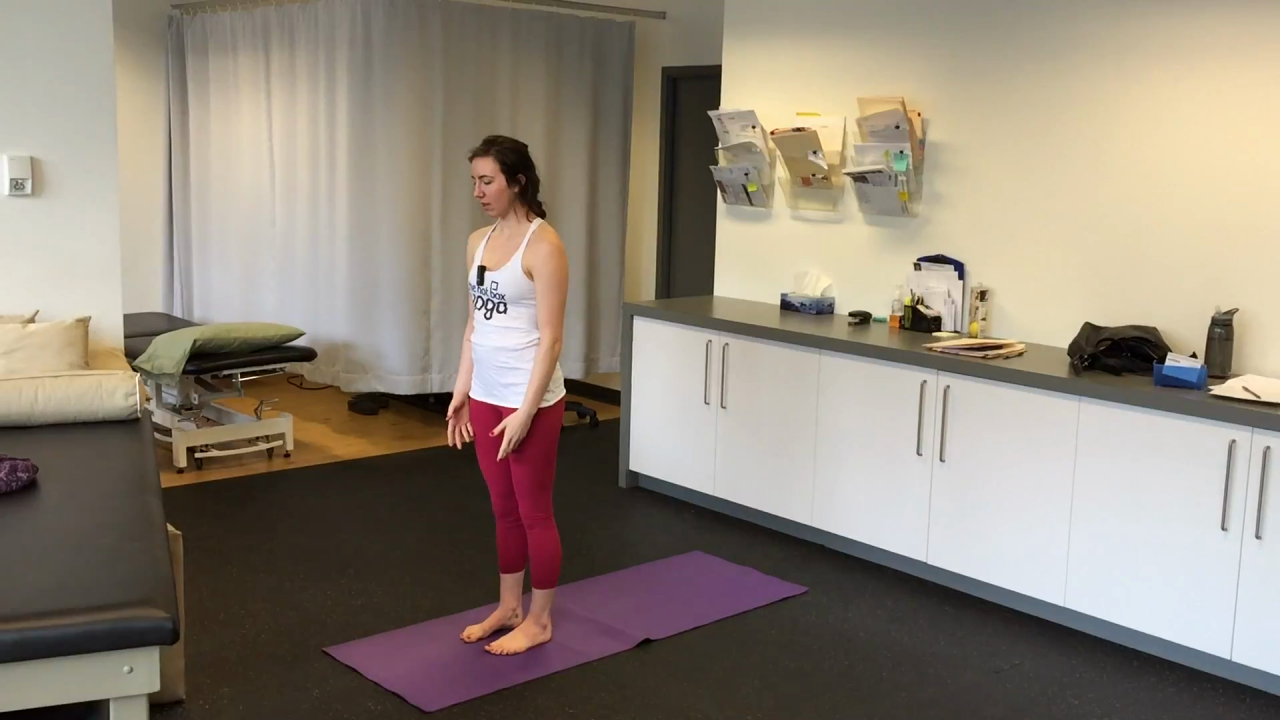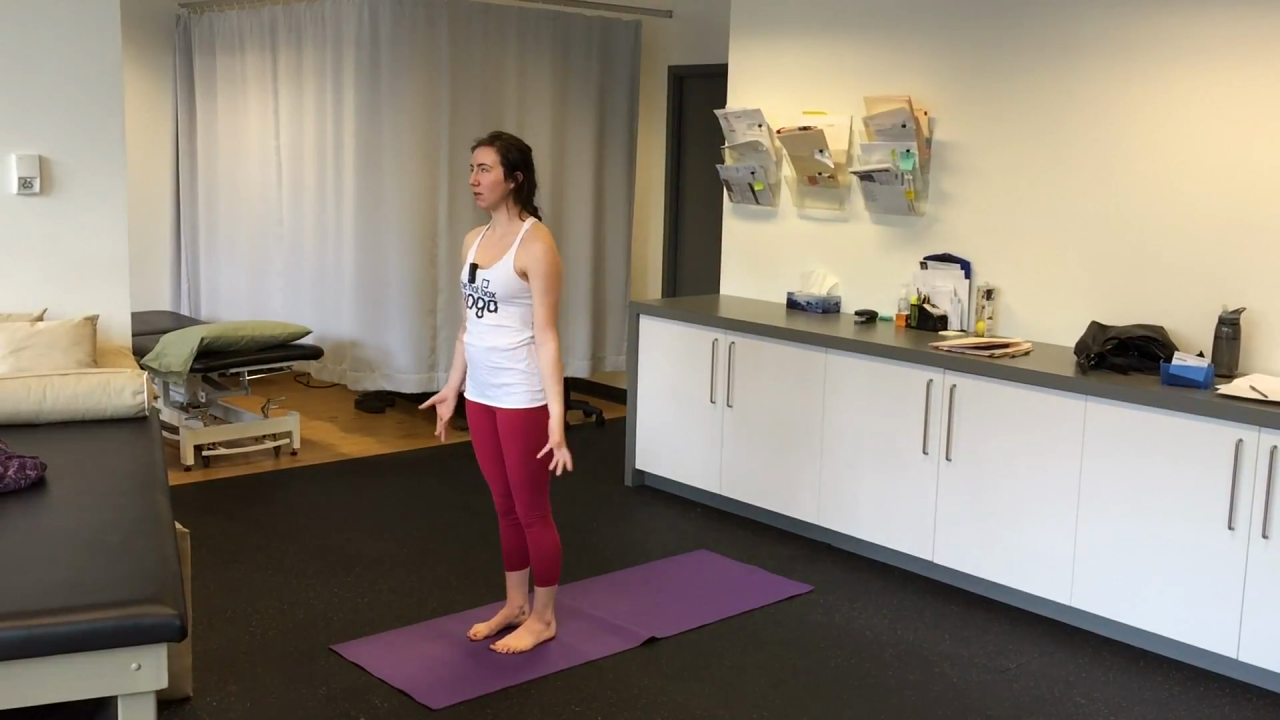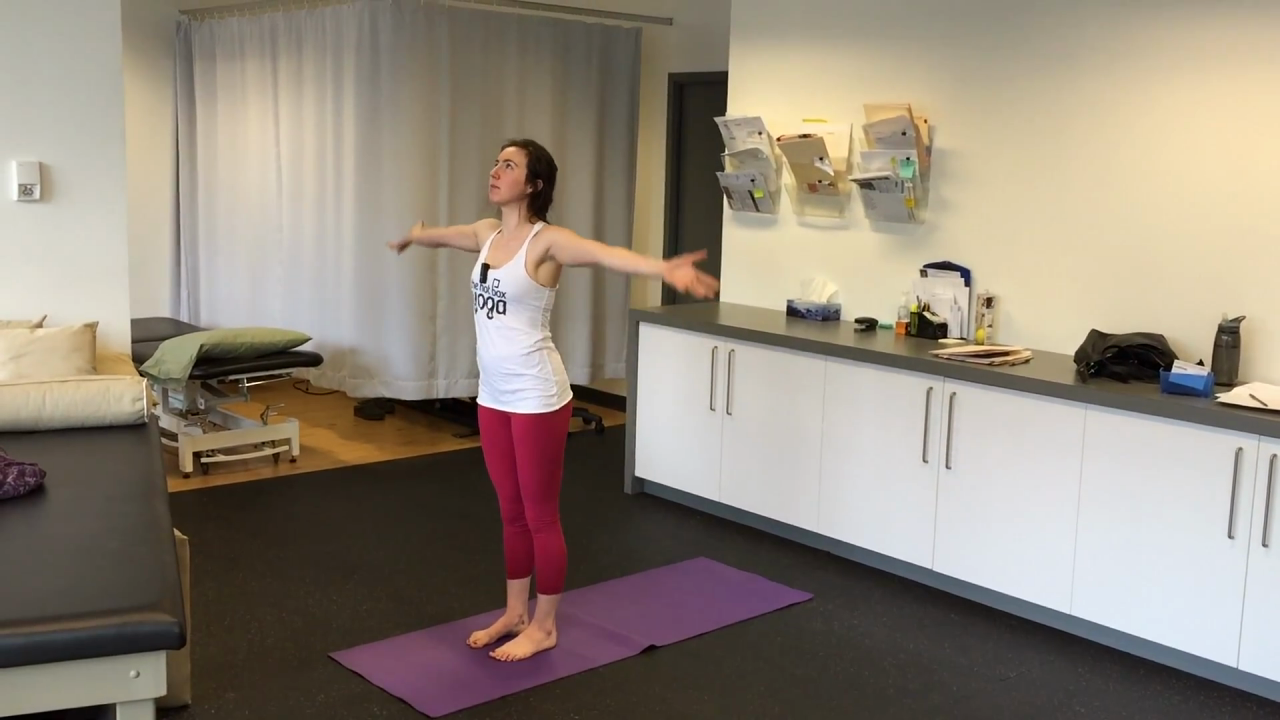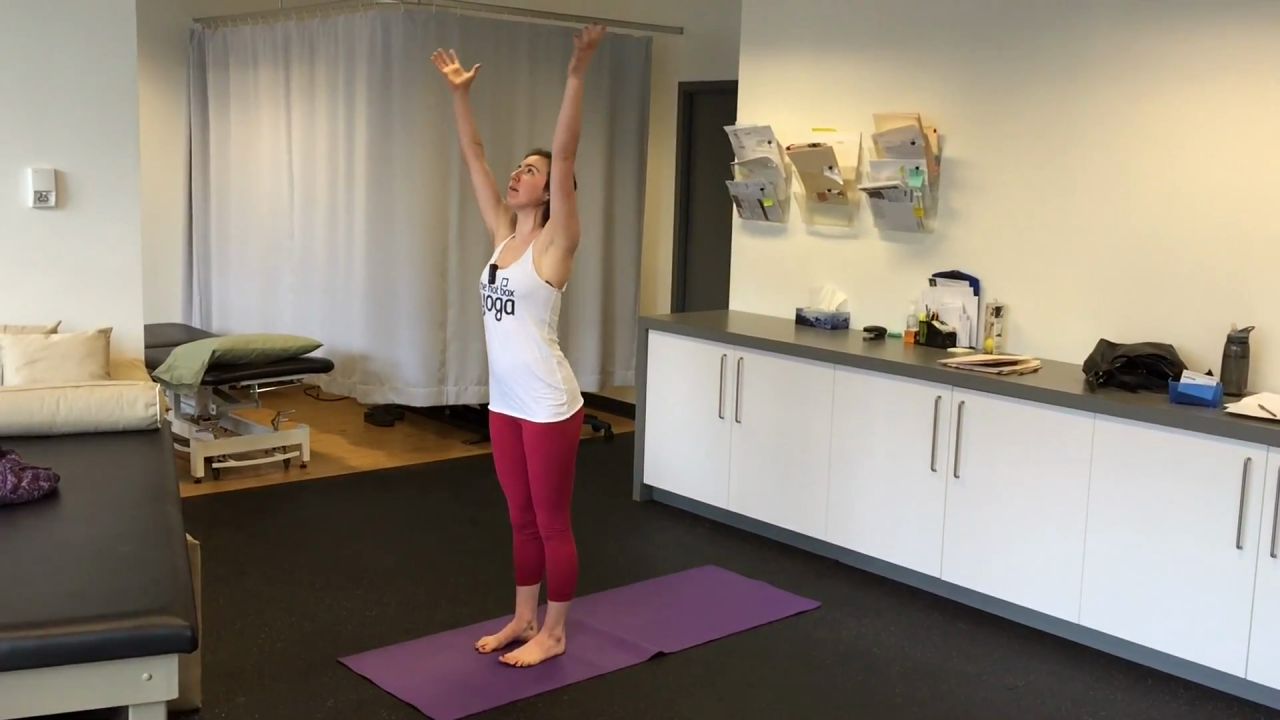
dt=0.7s
person 1, frame 1
left shoulder: (543, 245)
right shoulder: (478, 241)
left elbow: (550, 337)
left wrist: (526, 411)
right wrist: (462, 390)
left hip: (530, 397)
right hip: (486, 395)
left knee: (534, 513)
right knee: (503, 510)
left ankle: (539, 621)
right ankle: (508, 608)
person 1, frame 2
left shoulder: (536, 244)
right shoulder: (474, 240)
left elbow: (547, 336)
left wrist: (556, 417)
right wrist: (452, 387)
left hip: (523, 397)
right hip: (482, 395)
left knee: (532, 511)
right knee: (506, 508)
left ankle: (543, 617)
right ankle: (516, 605)
person 1, frame 3
left shoulder: (547, 241)
right shoulder: (486, 234)
left elbow: (604, 252)
right elbow: (444, 233)
left wrist: (662, 269)
right wrist: (413, 236)
left hip: (536, 398)
right hip: (494, 397)
left knee: (540, 516)
right knee: (511, 513)
left ankle: (544, 625)
right ankle: (514, 613)
person 1, frame 4
left shoulder: (555, 242)
right shoulder: (503, 235)
left elbow: (565, 158)
right elbow: (473, 156)
left wrist: (578, 74)
right wrist: (459, 91)
left hip: (548, 408)
right hip: (504, 404)
left knee: (552, 524)
right knee: (522, 521)
left ankle: (553, 633)
right ankle: (523, 619)
